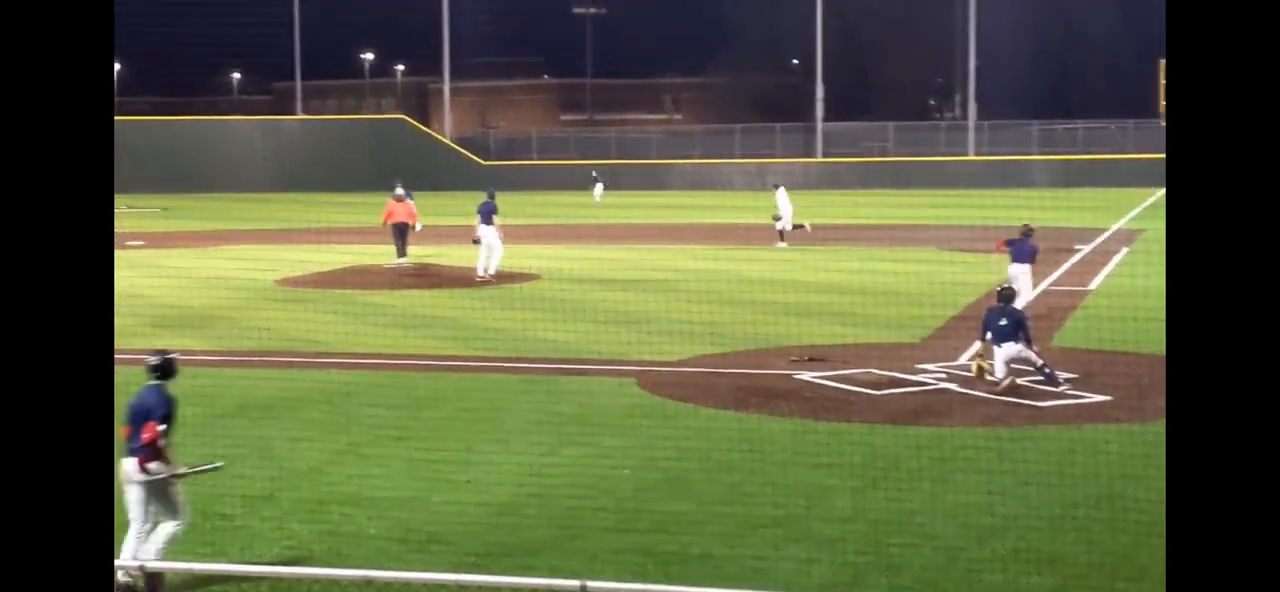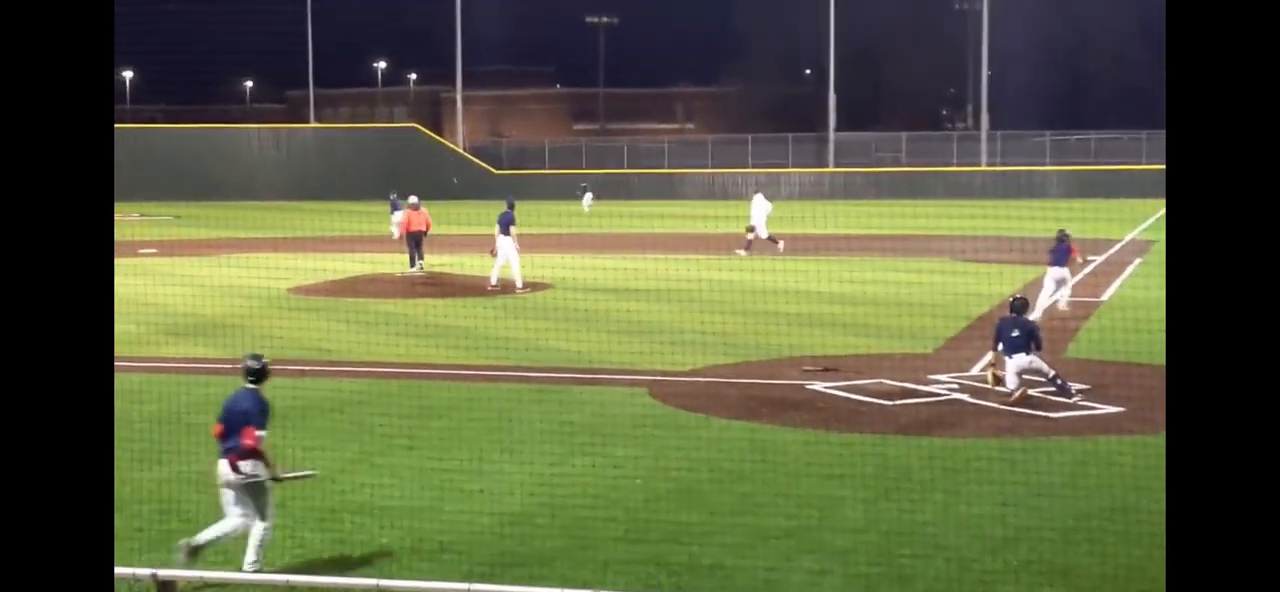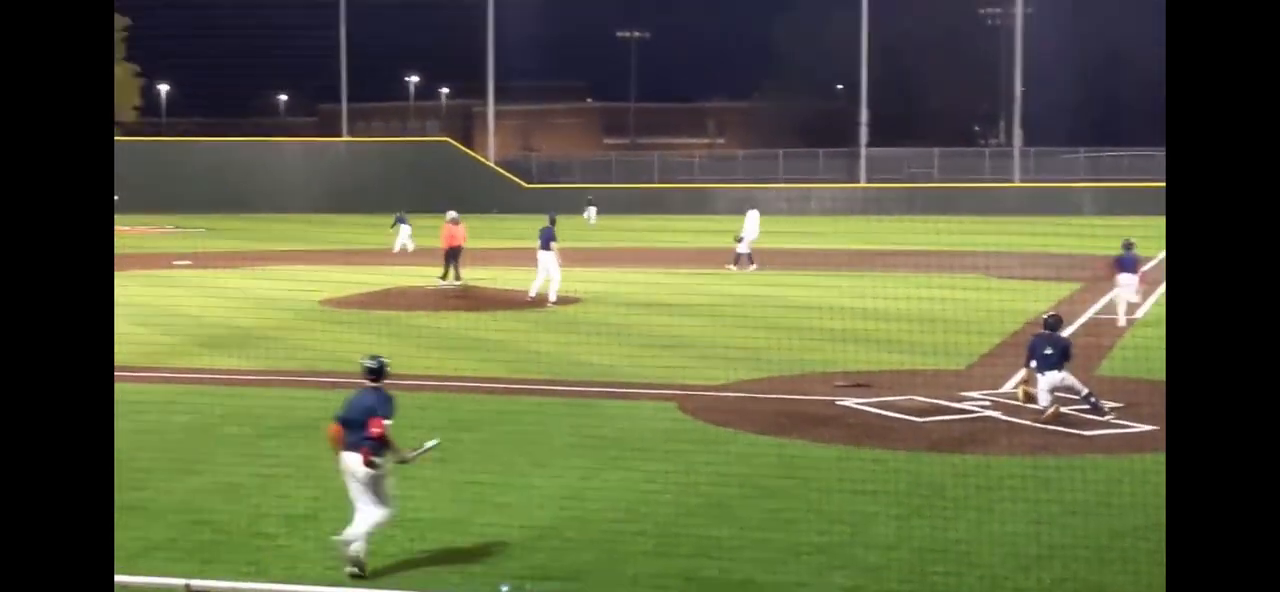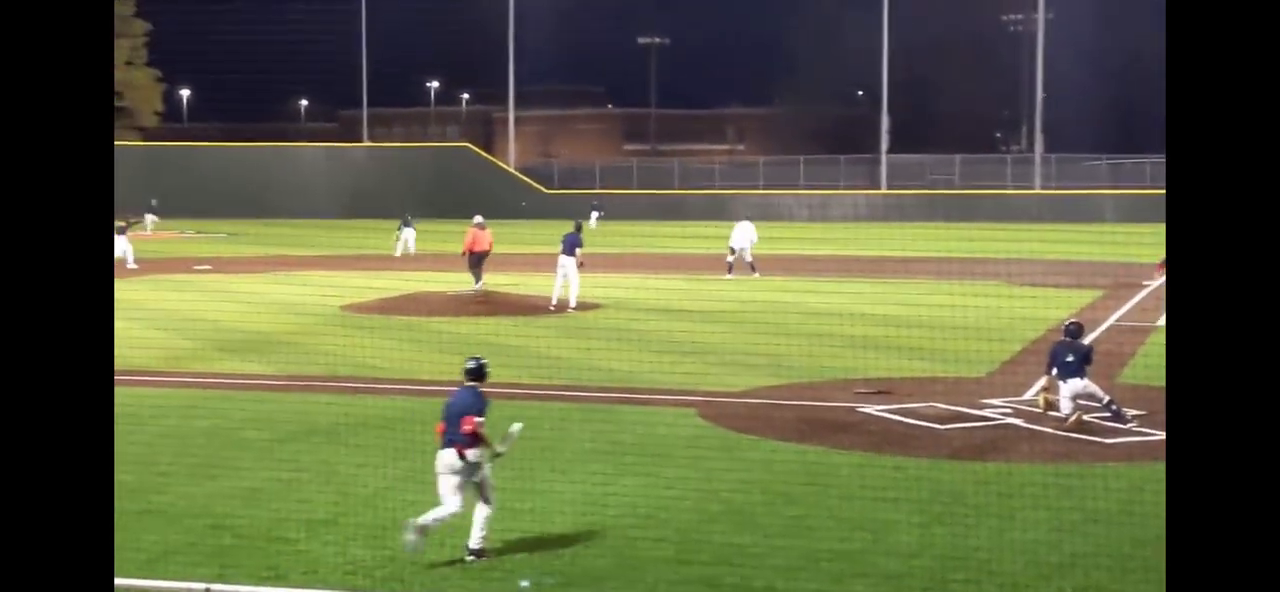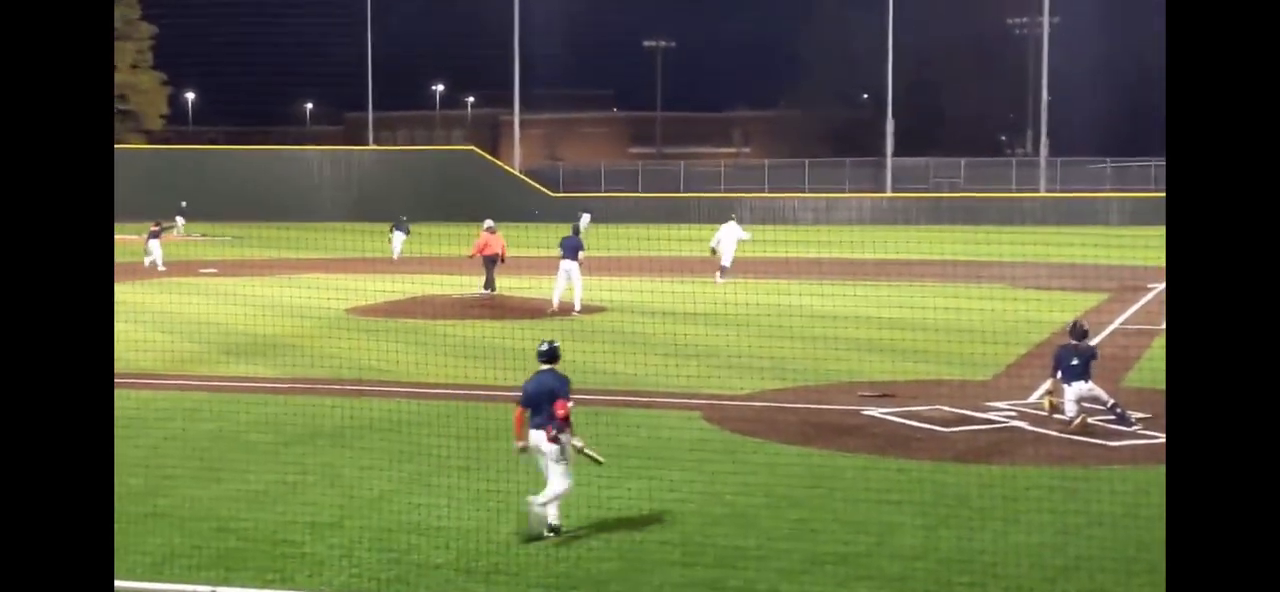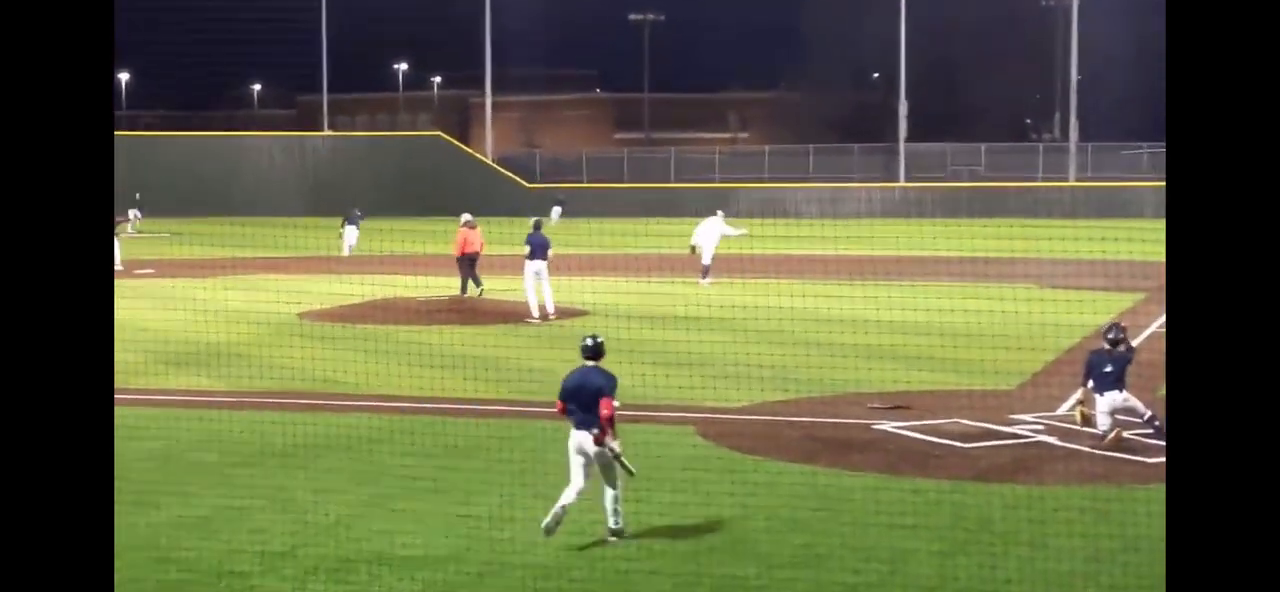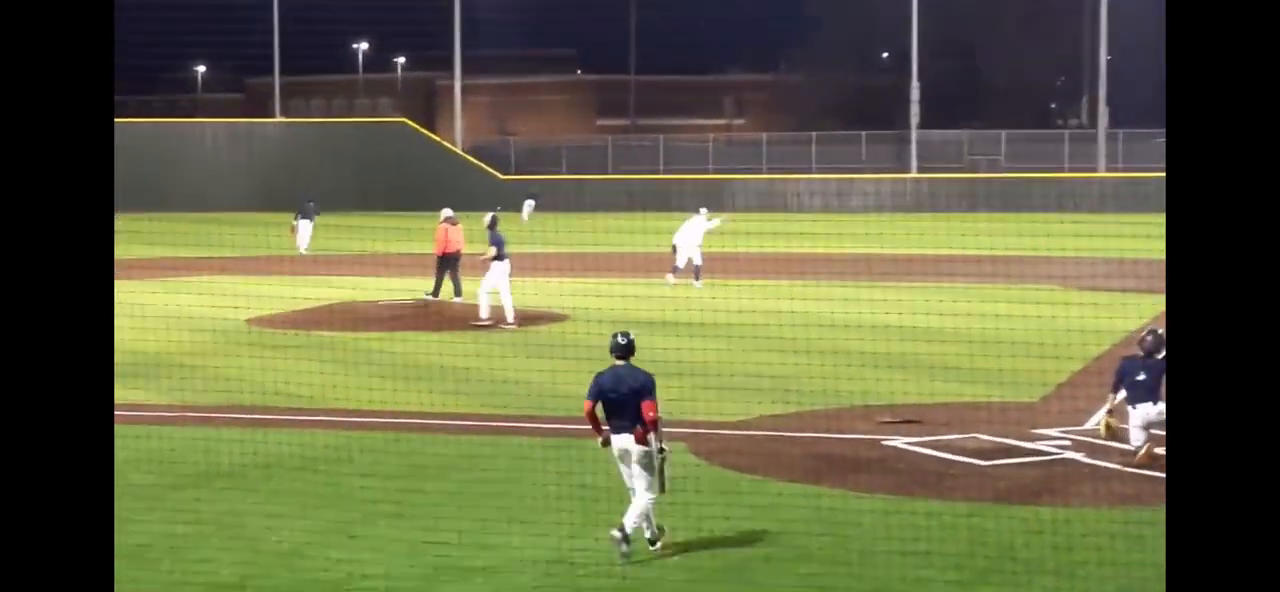
dt=0.3s
person 1, frame 1
left shoulder: (140, 396)
right shoulder: (164, 399)
left elbow: (127, 434)
right elbow: (152, 438)
right wrist: (171, 464)
left hip: (130, 463)
right hip: (152, 466)
left knee: (139, 525)
right knee: (175, 519)
right ankle: (148, 565)
person 1, frame 2
left shoulder: (232, 399)
right shoulder: (260, 403)
left elbow: (218, 433)
right elbow: (253, 443)
right wrist: (271, 468)
left hip: (225, 464)
right hip: (248, 466)
left knee: (238, 520)
right knee: (263, 518)
left ankle: (196, 543)
right ankle: (251, 569)
person 1, frame 3
left shoulder: (353, 399)
right shoulder: (384, 399)
left elbow: (335, 431)
right elbow: (378, 431)
left wrist: (342, 454)
right wrist: (397, 453)
left hip: (349, 458)
right hip: (370, 459)
left knee: (364, 509)
right knee: (380, 510)
left ankle: (356, 559)
right ankle: (349, 539)
person 1, frame 4
left shoulder: (453, 397)
right shoulder: (478, 397)
left elbow: (440, 429)
right elbow: (472, 428)
right wrist: (492, 447)
left hip: (445, 454)
right hip: (470, 454)
left knee: (452, 505)
right knee: (486, 500)
left ankle: (421, 524)
right ankle: (475, 547)
person 1, frame 5
left shoulder: (530, 382)
right shoulder: (561, 381)
left elbow: (520, 414)
right elbow: (562, 413)
left wrist: (520, 440)
right wrist: (572, 437)
left hip: (534, 435)
right hip: (554, 436)
left knee: (552, 479)
right knee: (562, 482)
left ankle: (552, 524)
right ankle: (538, 502)
person 1, frame 6
left shoulder: (570, 377)
right shoulder: (607, 379)
left elbow: (561, 408)
right elbow: (607, 412)
right wrist: (613, 439)
left hip: (576, 435)
right hip: (598, 438)
left knee: (577, 483)
right knee: (611, 482)
left ankle: (559, 510)
right ankle: (614, 527)
person 1, frame 7
left shoulder: (601, 378)
right shoulder: (644, 378)
left elbow: (588, 409)
right elbow: (650, 413)
left wrist: (600, 433)
right wrist: (659, 441)
left hip: (616, 440)
right hip: (639, 441)
left knee: (636, 488)
right knee: (647, 493)
left ankle: (651, 534)
right ankle: (623, 529)
